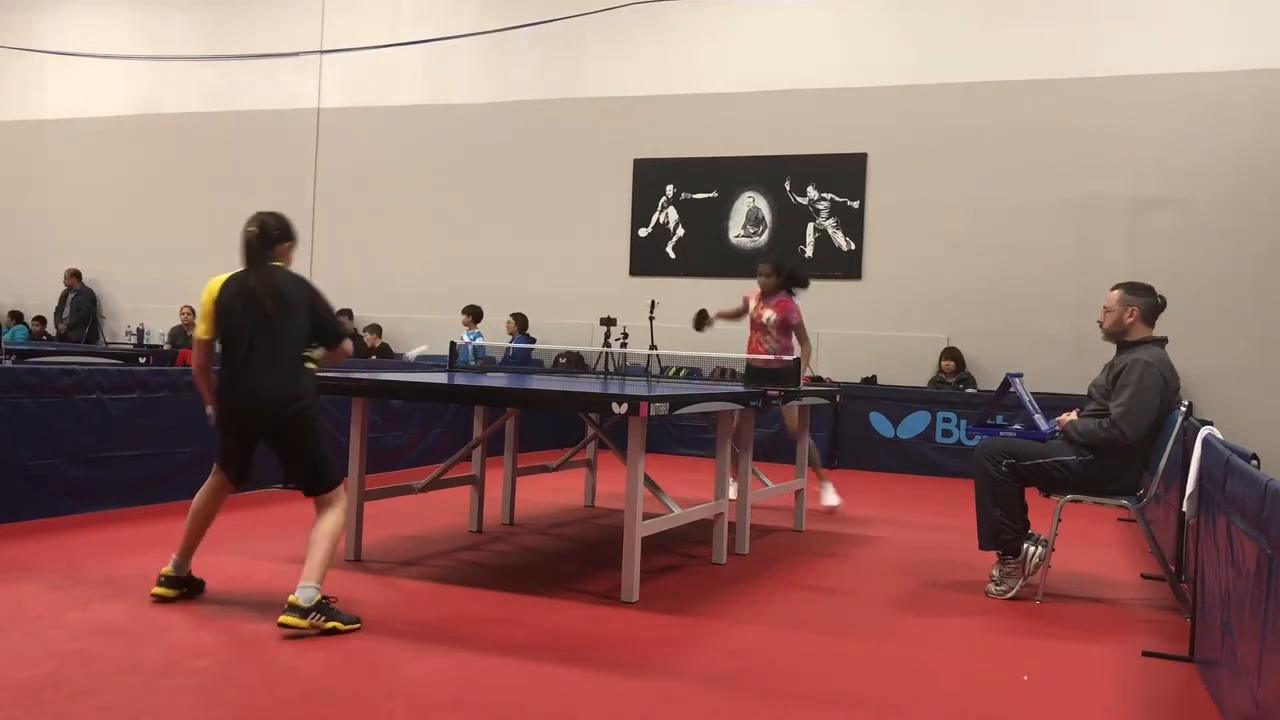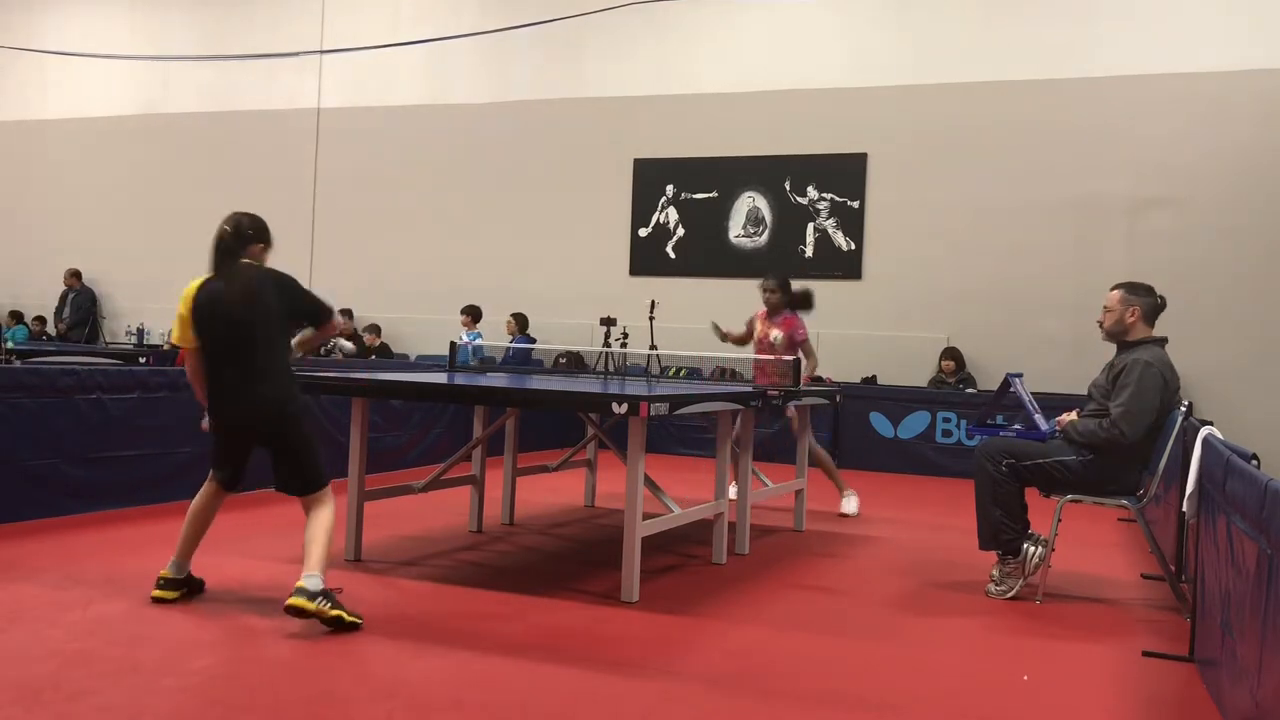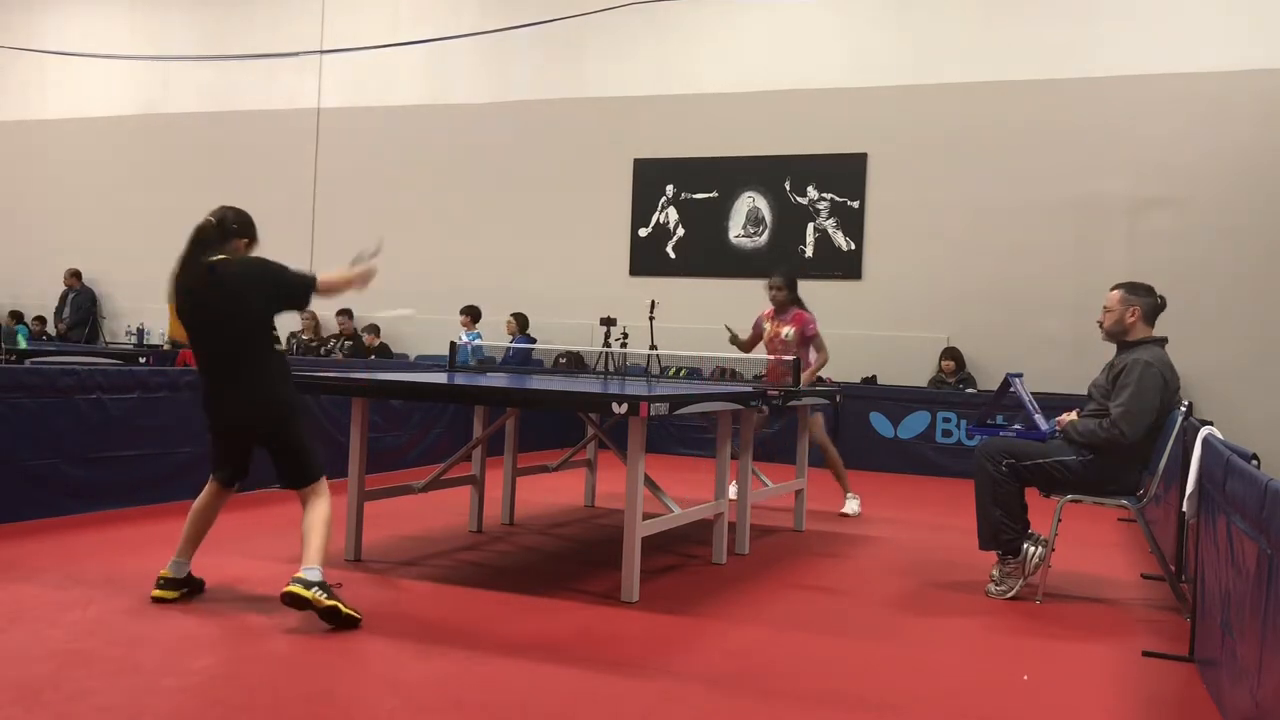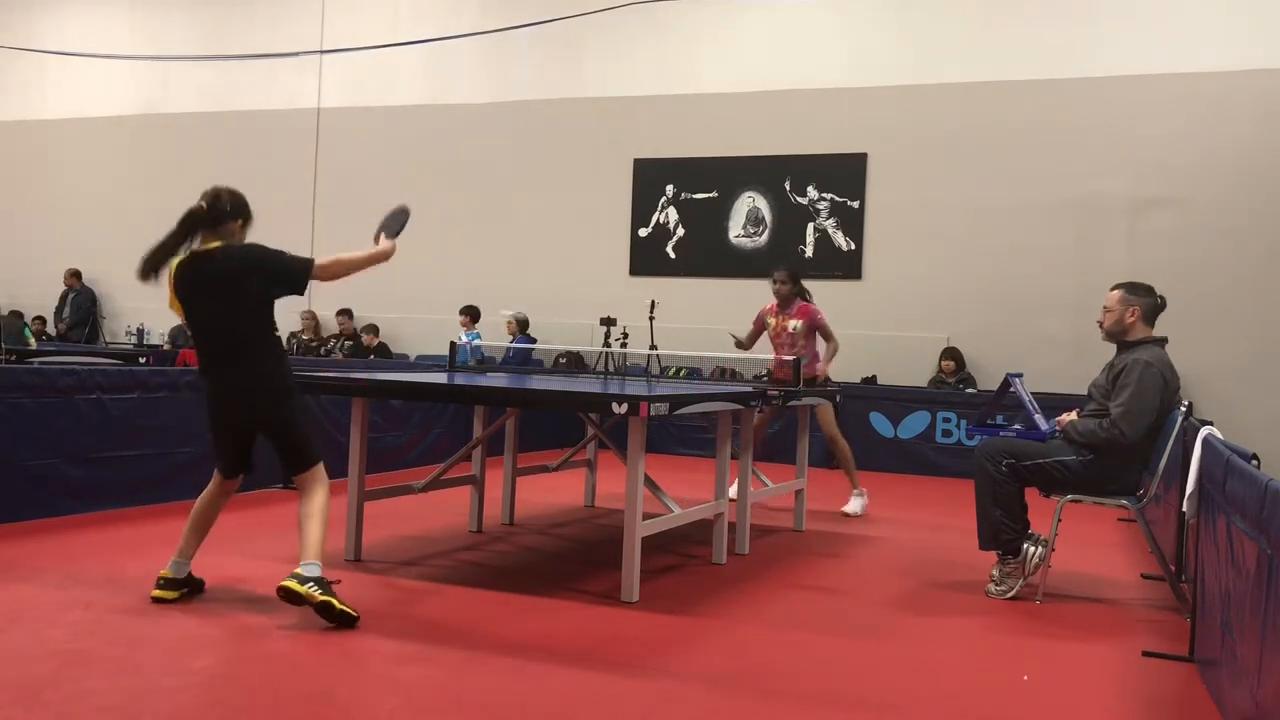
dt=0.1s
person 1, frame 1
left shoulder: (220, 287)
right shoulder: (298, 286)
left elbow: (199, 361)
right elbow: (341, 349)
left wrist: (214, 404)
left hip: (239, 405)
right hip: (291, 406)
left knee: (222, 480)
right knee: (333, 501)
left ankle: (175, 574)
right ankle: (306, 601)
person 1, frame 2
left shoulder: (198, 294)
right shoulder: (275, 282)
left elbow: (194, 367)
right elbow: (330, 325)
left wrist: (210, 410)
right wrist: (298, 344)
left hip: (229, 409)
right hip: (278, 406)
left knee: (218, 485)
right knee: (321, 500)
left ankle: (175, 576)
right ankle: (311, 588)
person 1, frame 3
left shoulder: (184, 286)
right shoulder: (255, 273)
left elbow: (197, 342)
right elbow: (323, 286)
right wrist: (362, 274)
left hip: (221, 404)
right hip: (271, 401)
left knee: (219, 486)
right knee: (315, 493)
left ankle: (174, 576)
right ankle: (310, 580)
person 1, frame 4
left shoulder: (182, 273)
right shoulder: (251, 258)
right elbow: (323, 270)
right wrist: (379, 253)
left hip: (222, 392)
right hip: (270, 388)
left knee: (224, 480)
right knee: (313, 480)
left ankle: (175, 575)
right ankle: (308, 574)
person 2, frame 1
left shoulder: (1145, 365)
right shoulder: (1134, 356)
left elbow: (1120, 432)
left wrist: (1073, 427)
right wrist: (1078, 418)
left hip: (1106, 467)
right hip: (1095, 454)
left knee: (993, 454)
right knee: (999, 449)
left ankle: (1014, 551)
right ankle: (1020, 542)
person 2, frame 2
left shoulder: (1145, 365)
right shoulder: (1133, 356)
left elbow: (1120, 432)
left wrist: (1073, 427)
right wrist: (1078, 419)
left hip: (1106, 467)
right hip: (1095, 454)
left knee: (993, 454)
right knee: (998, 449)
left ankle: (1014, 551)
right ankle: (1020, 543)
person 2, frame 3
left shoulder: (1145, 365)
right shoulder: (1133, 356)
left elbow: (1120, 432)
left wrist: (1073, 427)
right wrist: (1078, 419)
left hip: (1106, 467)
right hip: (1096, 455)
left knee: (993, 453)
right knee: (999, 449)
left ankle: (1014, 551)
right ankle: (1020, 542)
person 2, frame 4
left shoulder: (1144, 364)
right shoulder: (1133, 356)
left elbow: (1120, 431)
left wrist: (1073, 427)
right wrist: (1078, 419)
left hip: (1105, 466)
right hip: (1096, 454)
left knee: (993, 453)
right knee: (998, 449)
left ankle: (1014, 551)
right ankle: (1020, 542)
person 3, frame 1
left shoulder: (788, 306)
right shoulder: (754, 297)
left elbow: (805, 343)
right elbow: (738, 312)
left wrist: (802, 372)
right wrist: (717, 315)
left knee: (795, 431)
left ankle: (826, 484)
right ankle: (735, 480)
person 3, frame 2
left shoulder: (794, 324)
right shoulder: (759, 317)
left elbow: (811, 360)
right elbow: (743, 340)
left wrist: (803, 380)
right wrist: (727, 337)
left knee: (808, 445)
right knee: (738, 436)
left ankle: (847, 492)
right ankle: (738, 483)
person 3, frame 3
left shoulder: (803, 319)
right shoulder: (764, 319)
left elbow: (822, 353)
right elbow: (747, 348)
left wrist: (810, 373)
right wrist: (736, 341)
left hip: (802, 386)
left knee: (821, 441)
left ankle: (850, 494)
right ankle: (740, 482)
person 3, frame 4
left shoulder: (809, 311)
right shoulder: (767, 313)
left elbow: (832, 342)
right elbow: (748, 344)
left wrist: (825, 364)
right wrist: (740, 343)
left hip: (811, 379)
left knee: (831, 434)
right knee: (753, 427)
left ankle: (857, 491)
right ankle: (742, 481)
